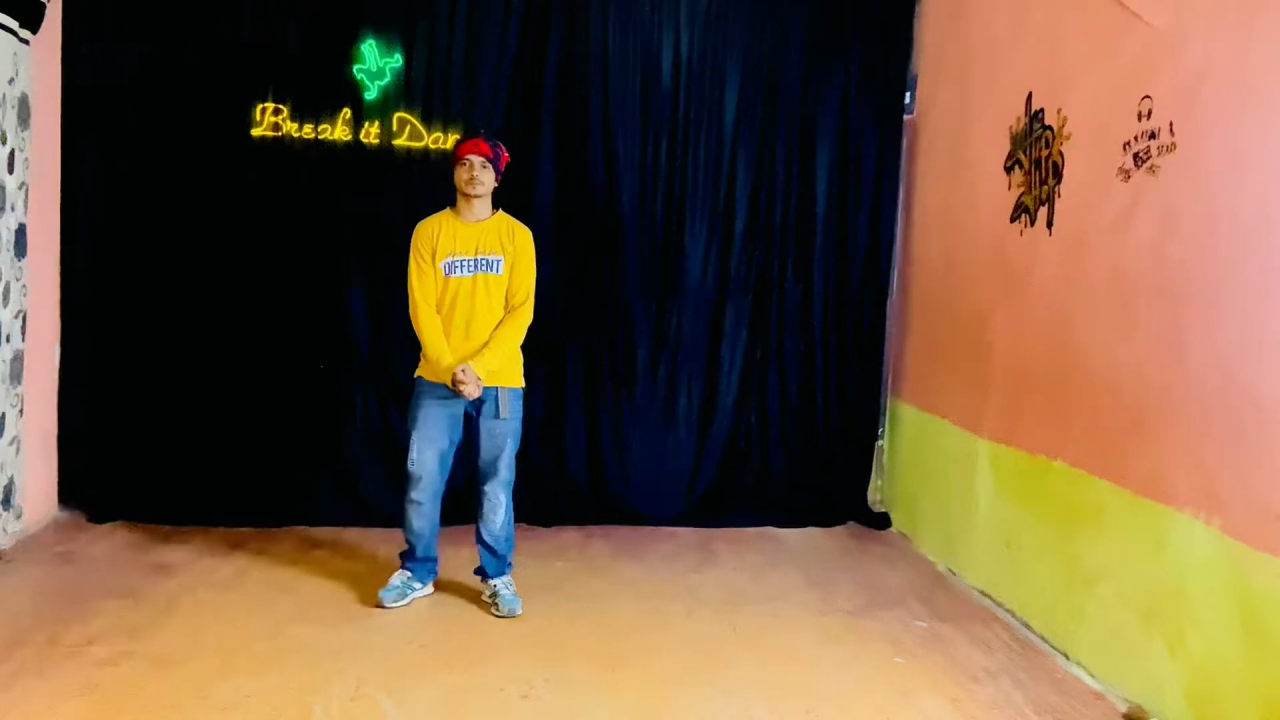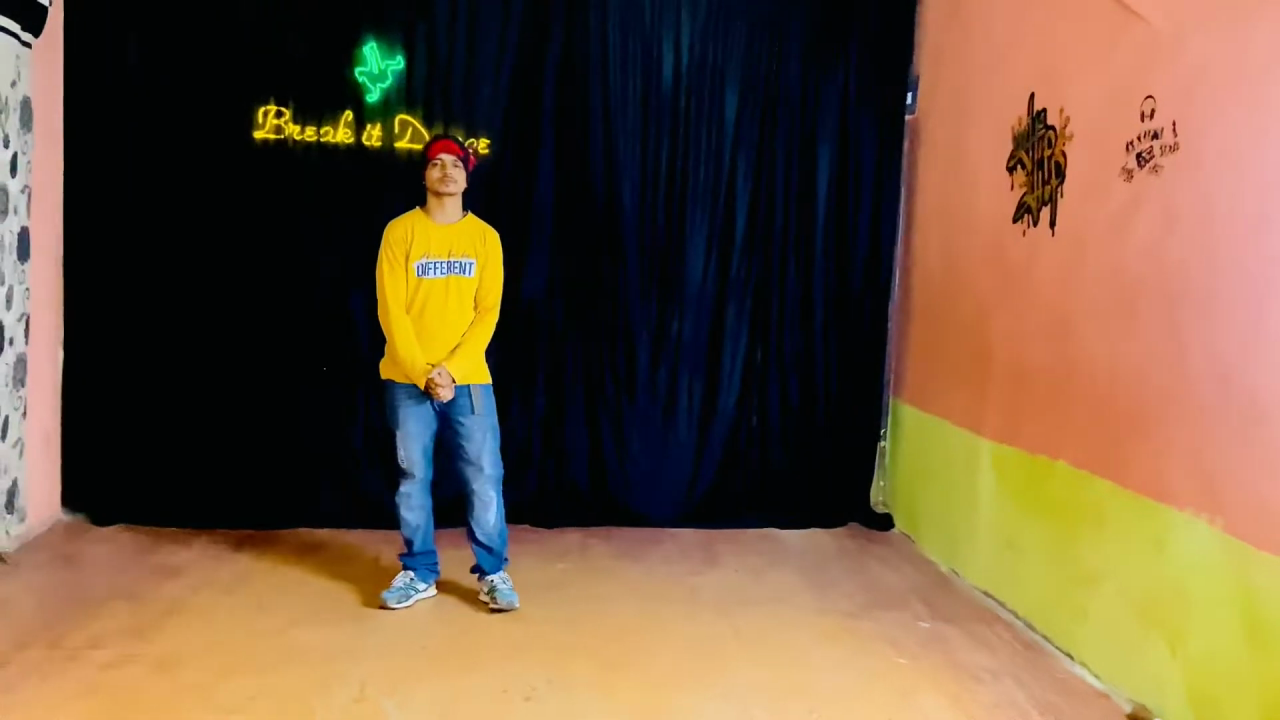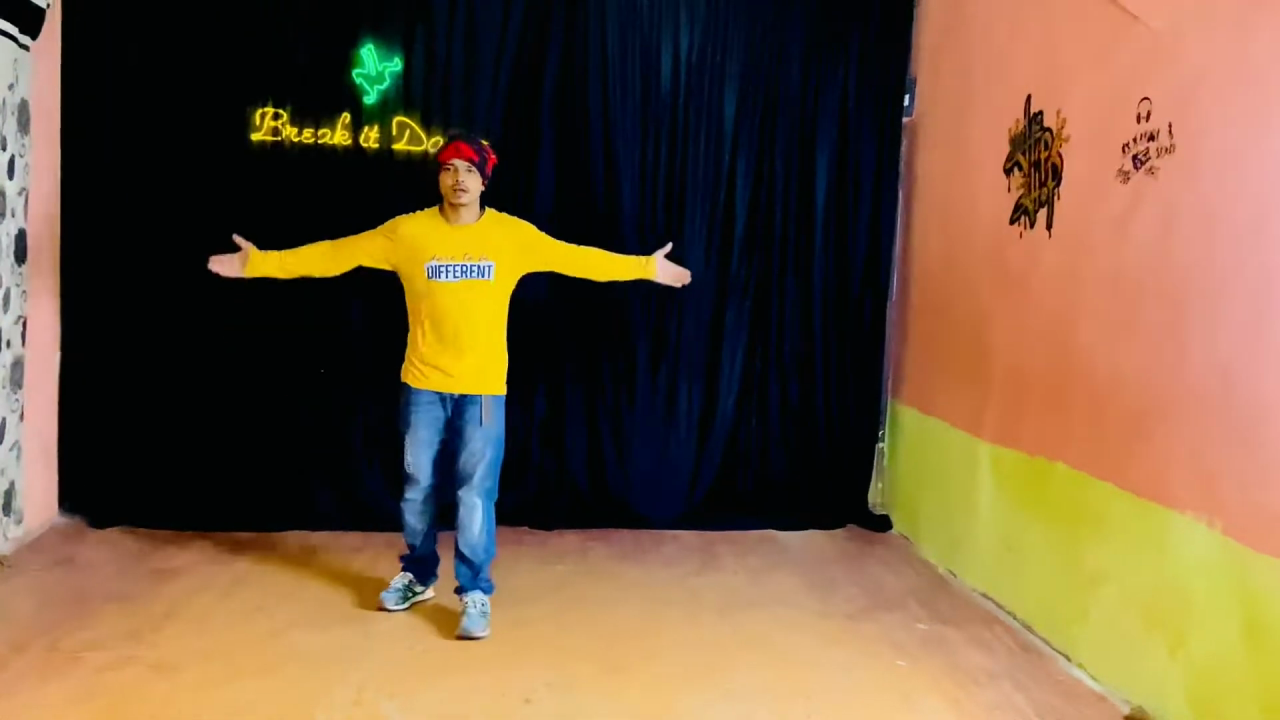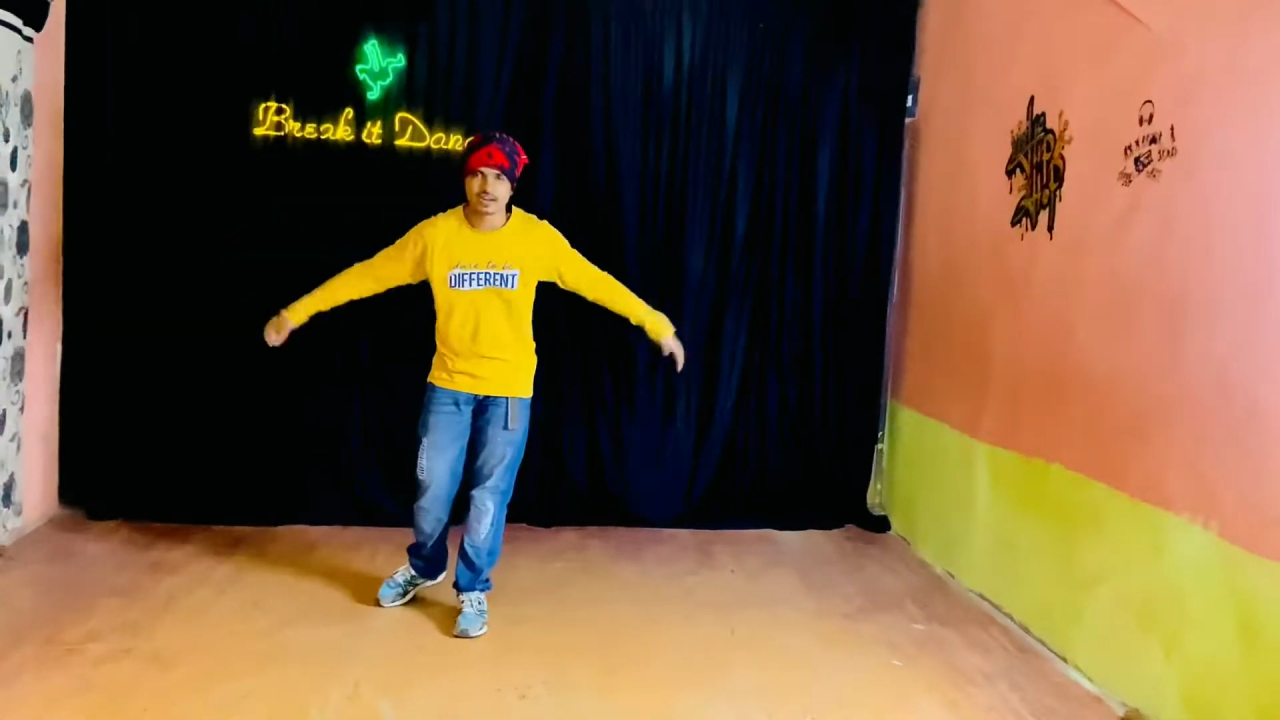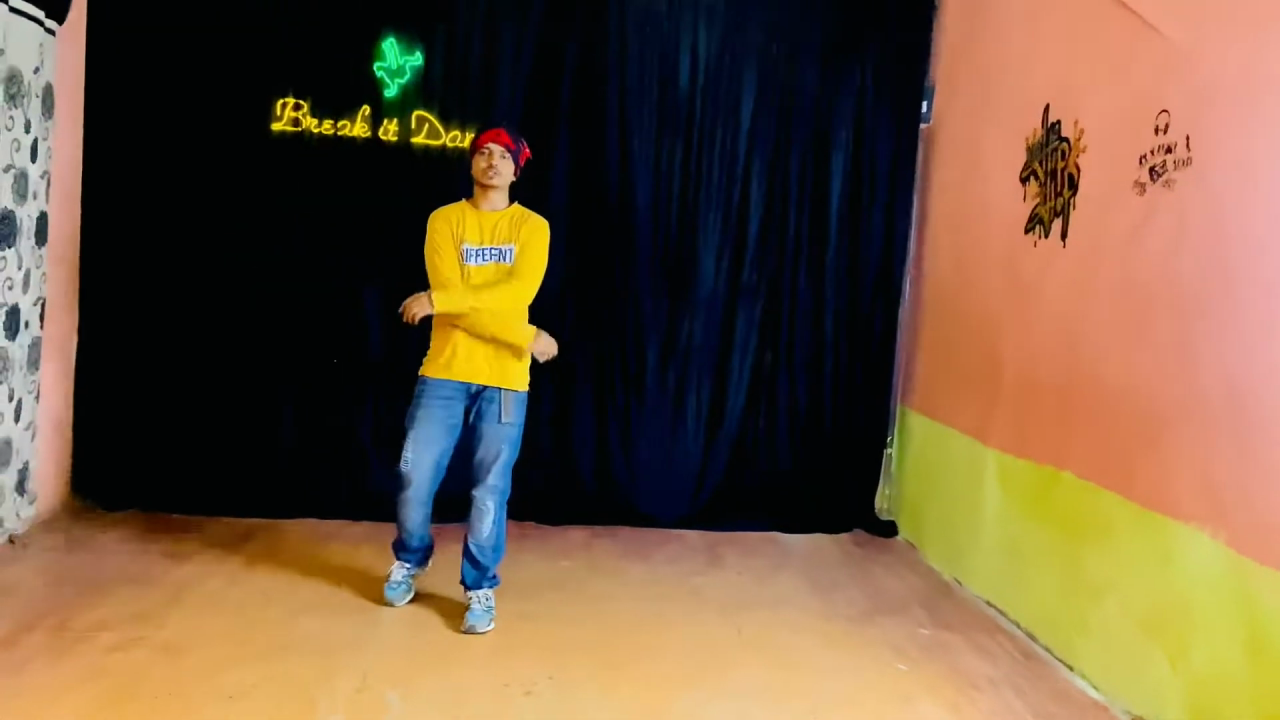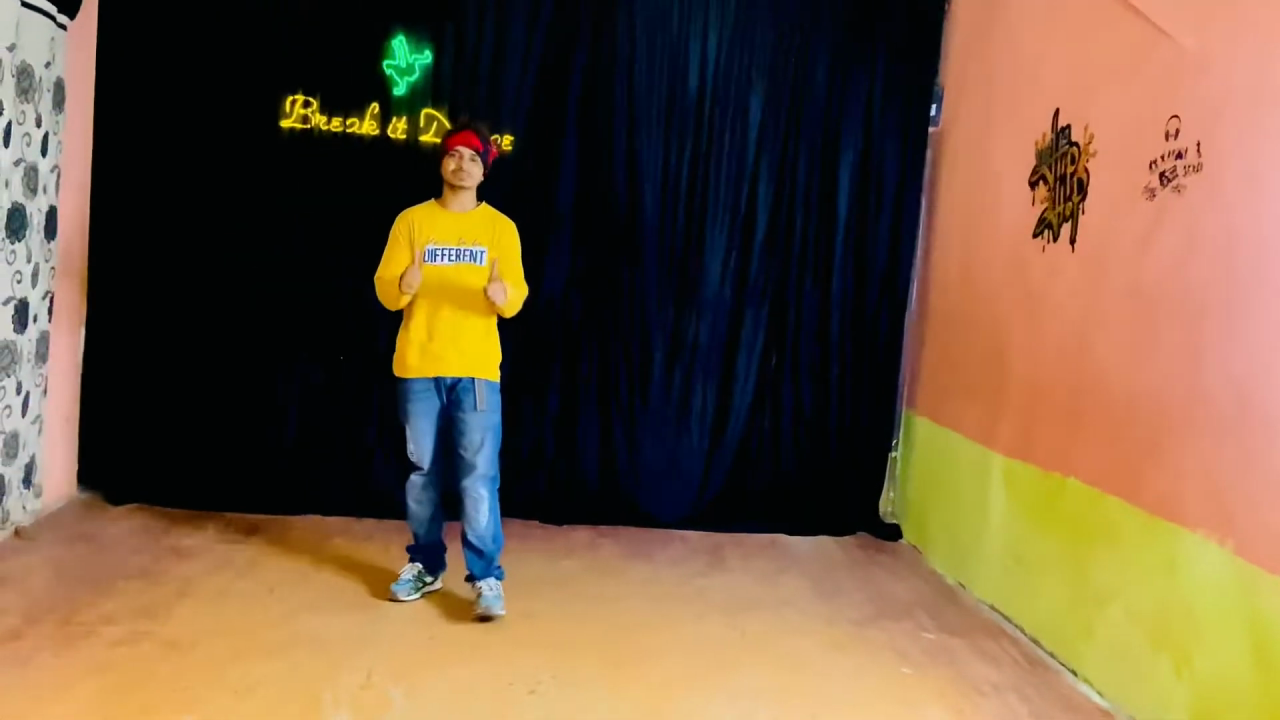
dt=0.7s
person 1, frame 1
left shoulder: (517, 234)
right shoulder: (429, 231)
left elbow: (521, 310)
right elbow: (422, 309)
left wrist: (481, 368)
right wrist: (451, 369)
left hip: (500, 378)
right hip: (436, 377)
left knee: (497, 480)
right knee: (423, 476)
left ankle: (496, 575)
right ankle: (418, 571)
person 1, frame 2
left shoulder: (485, 237)
right shoulder: (400, 232)
left elbow: (487, 313)
right elbow: (392, 311)
left wrist: (452, 370)
right wrist: (424, 374)
left hip: (468, 377)
right hip: (408, 378)
left knee: (485, 473)
right knee: (414, 476)
left ankle: (493, 572)
right ankle: (419, 573)
person 1, frame 3
left shoulder: (511, 232)
right shoulder: (409, 230)
left elbow: (573, 258)
right elbow: (338, 254)
left wrist: (643, 268)
right wrist: (262, 263)
left hip: (484, 385)
right hip: (424, 383)
left knee: (477, 488)
right knee: (418, 483)
left ankle: (475, 592)
right ankle: (418, 575)
person 1, frame 4
left shoulder: (537, 237)
right shoulder: (434, 233)
left elbow: (593, 283)
right elbow: (370, 275)
left wrist: (657, 325)
right wrist: (297, 311)
left hip: (510, 388)
right hip: (449, 384)
left knee: (491, 493)
right knee: (434, 486)
left ankle: (474, 591)
right ankle: (423, 567)
person 1, frame 5
left shoulder: (533, 227)
right shoulder: (443, 220)
left elbow: (519, 294)
right elbow: (453, 294)
left wrist: (437, 302)
right wrist: (524, 337)
left hip: (504, 378)
right hip: (444, 372)
left knee: (490, 489)
right knee: (416, 475)
left ankle: (480, 588)
right ankle: (410, 559)
person 1, frame 6
left shoulder: (501, 227)
right shoulder: (411, 220)
left elbow: (517, 299)
right elbow: (384, 290)
left wrist: (503, 295)
right wrist: (403, 286)
left hip: (477, 368)
right hip: (418, 367)
left knee: (479, 474)
right knee: (422, 469)
left ankle: (486, 579)
right ankle: (425, 564)
